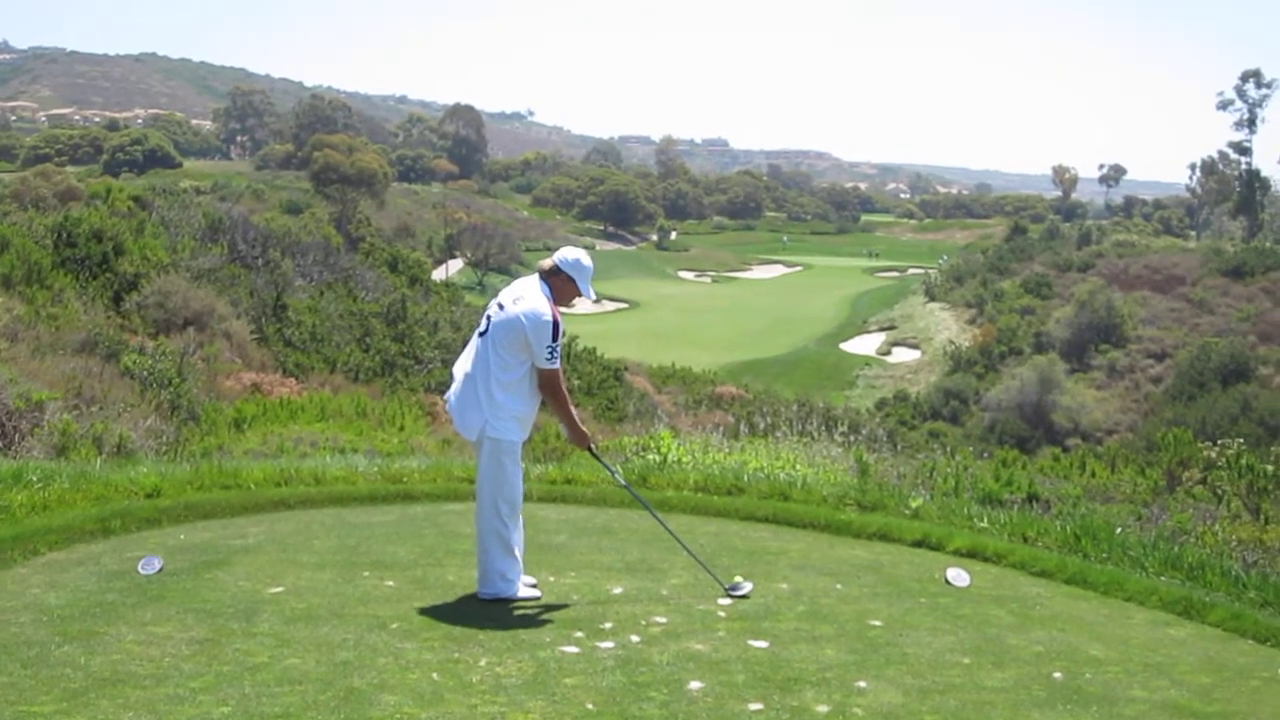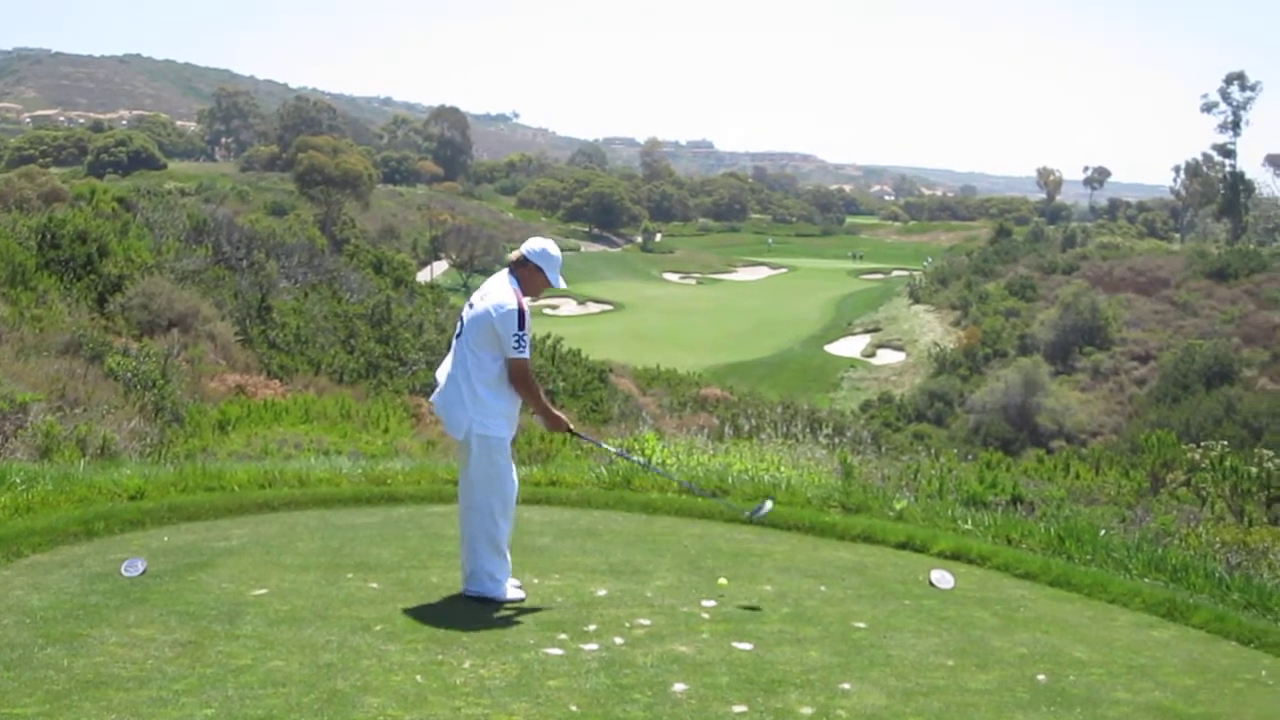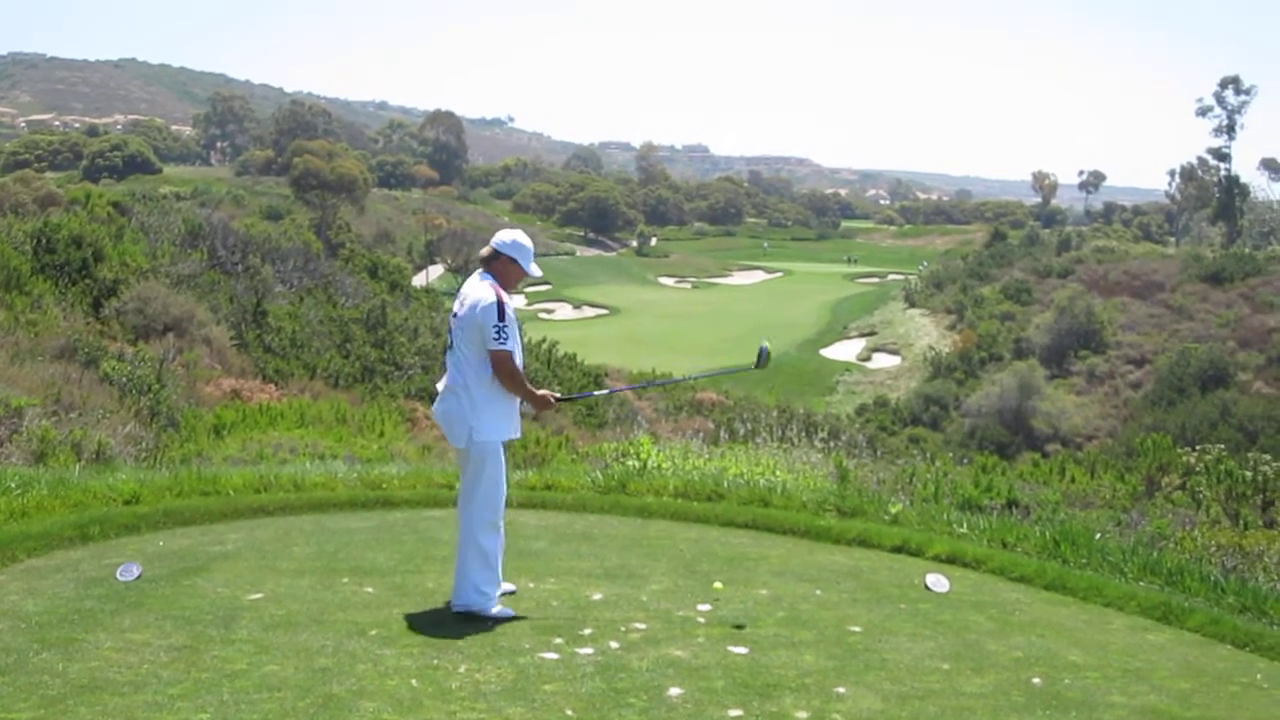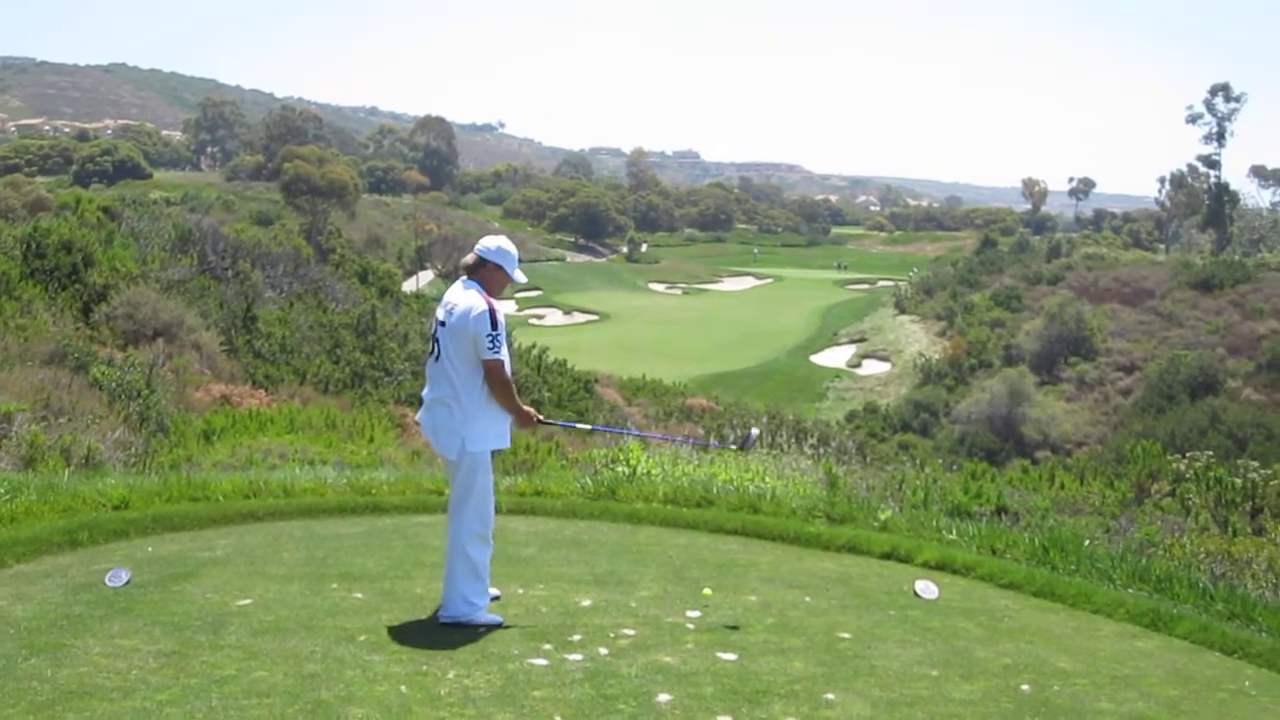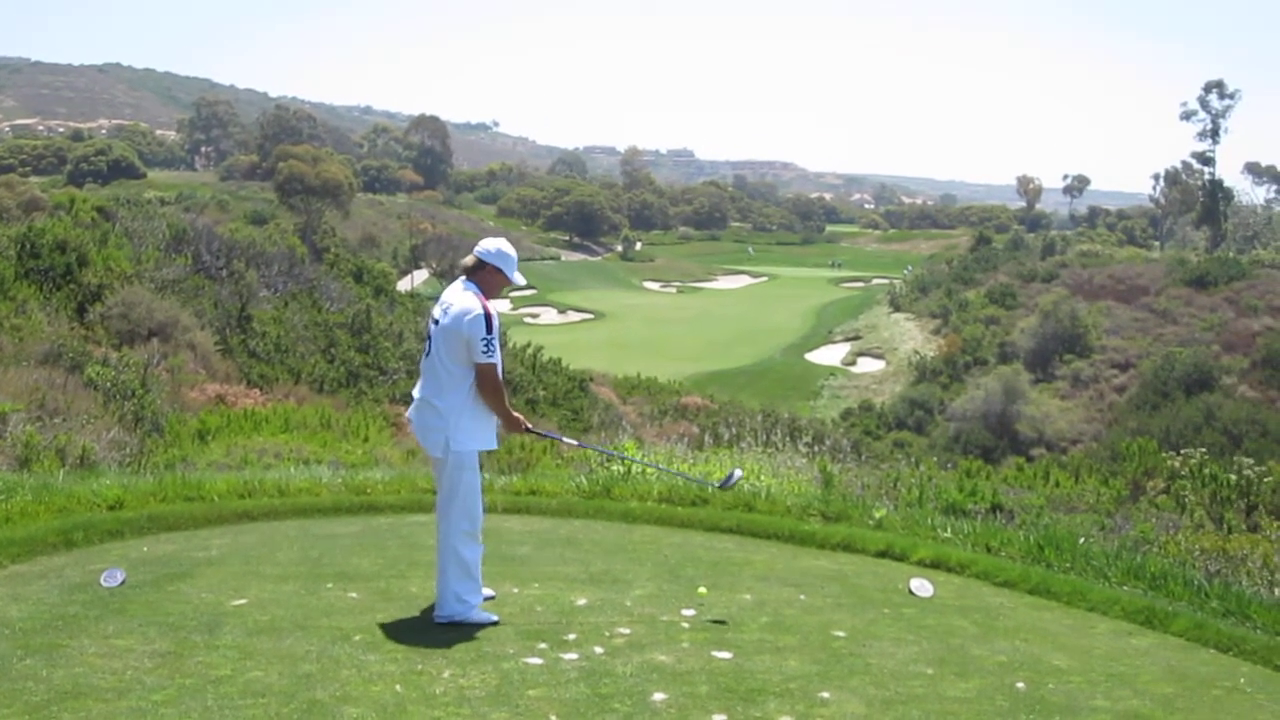
dt=0.3s
person 1, frame 1
left shoulder: (523, 287)
right shoulder: (544, 316)
left elbow: (550, 371)
right elbow: (549, 384)
left wrist: (568, 412)
right wrist: (574, 428)
left hip: (487, 401)
right hip: (494, 410)
left knee: (501, 493)
right knee: (501, 497)
left ankle: (504, 570)
right ankle: (499, 582)
person 1, frame 2
left shoulder: (496, 285)
right shoulder: (512, 307)
right elbow: (520, 375)
left wrist: (539, 407)
right wrist: (548, 414)
left hip: (470, 404)
right hip: (480, 411)
left knee: (479, 493)
right knee: (497, 494)
left ankle: (484, 573)
right ankle: (487, 581)
person 1, frame 3
left shoulder: (472, 288)
right shoulder: (493, 301)
right elbow: (504, 369)
left wrist: (525, 395)
right wrist: (533, 397)
left hip: (469, 410)
right hip: (479, 417)
left knee: (480, 500)
right knee: (484, 506)
left ankle: (481, 579)
right ankle: (473, 596)
person 1, frame 4
left shoulder: (454, 296)
right shoulder: (484, 310)
right elbow: (496, 378)
left wrist: (511, 409)
right wrist: (519, 412)
left hip: (451, 416)
right hip: (467, 426)
left knee: (469, 510)
right knee: (472, 516)
left ankle: (469, 586)
right ankle: (462, 606)
person 1, frame 5
left shoulder: (453, 294)
right shoulder: (479, 312)
right elbow: (488, 381)
left wrist: (499, 415)
right wrist: (508, 417)
left hip: (441, 416)
right hip: (455, 426)
left knee: (456, 510)
right knee: (463, 515)
left ankle: (462, 586)
right ankle: (456, 604)
